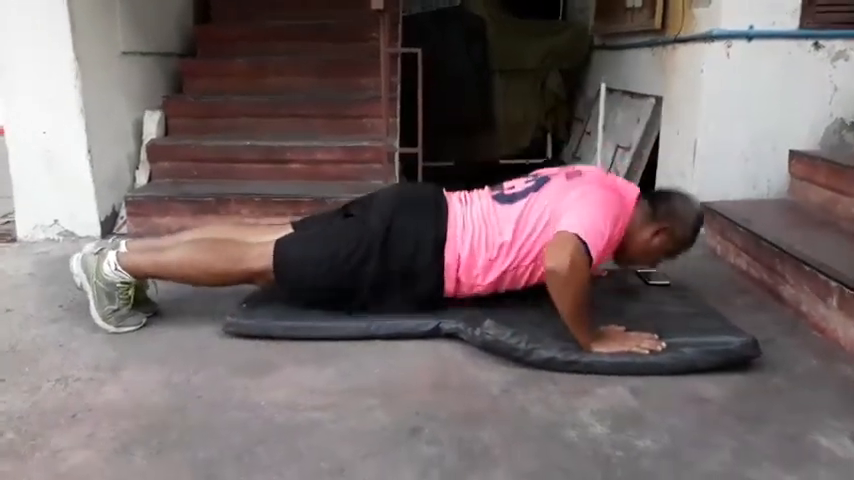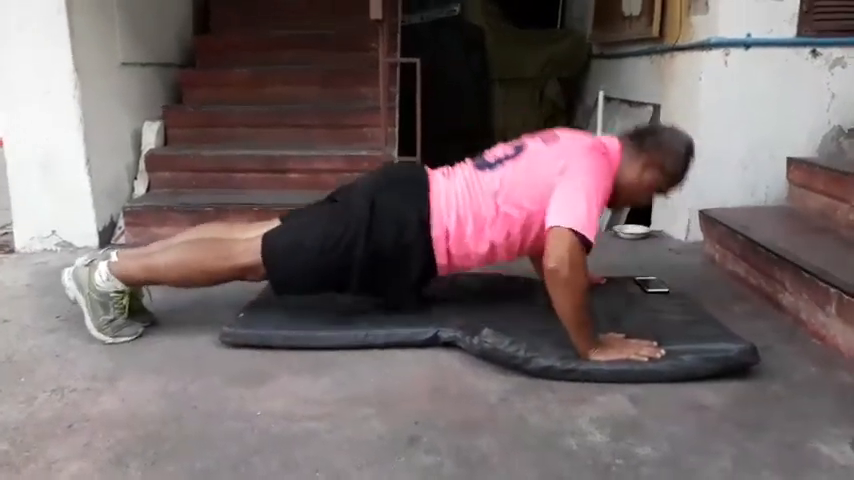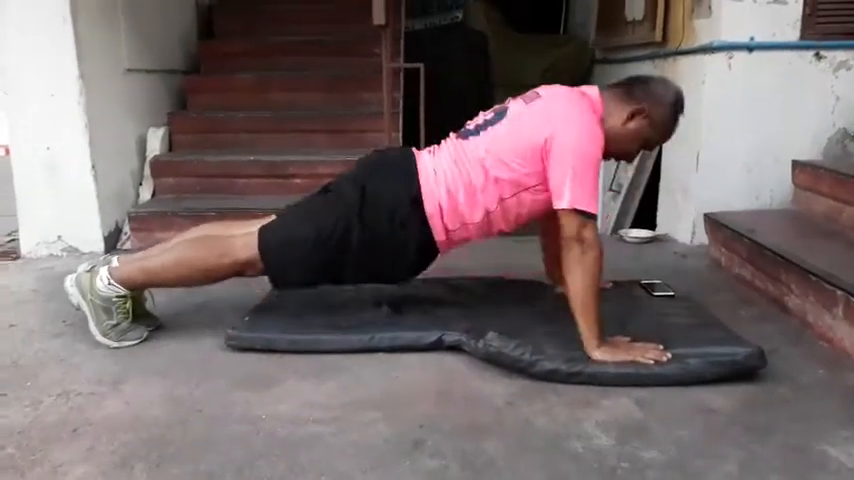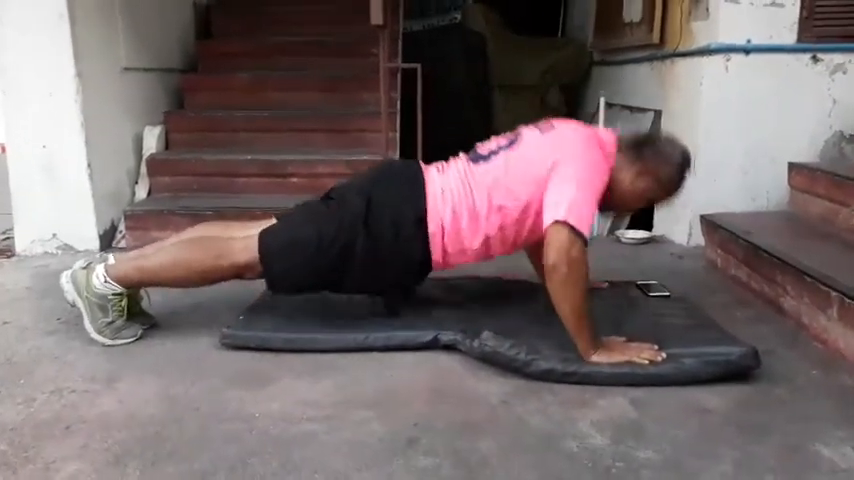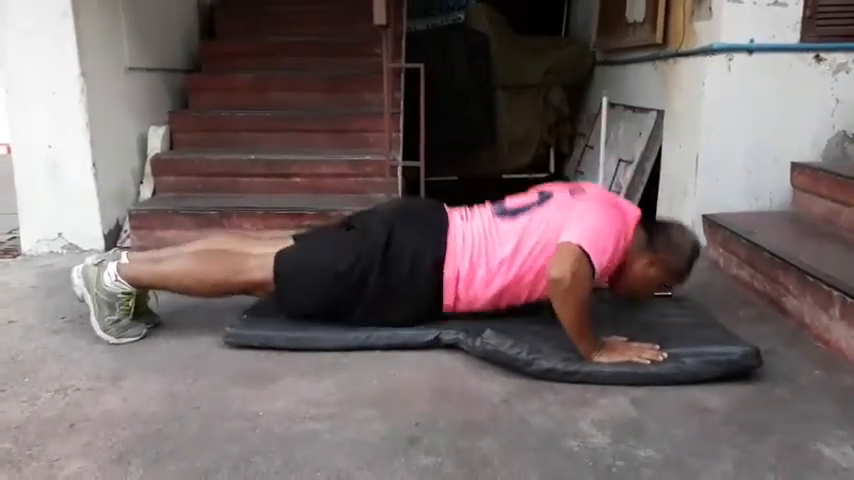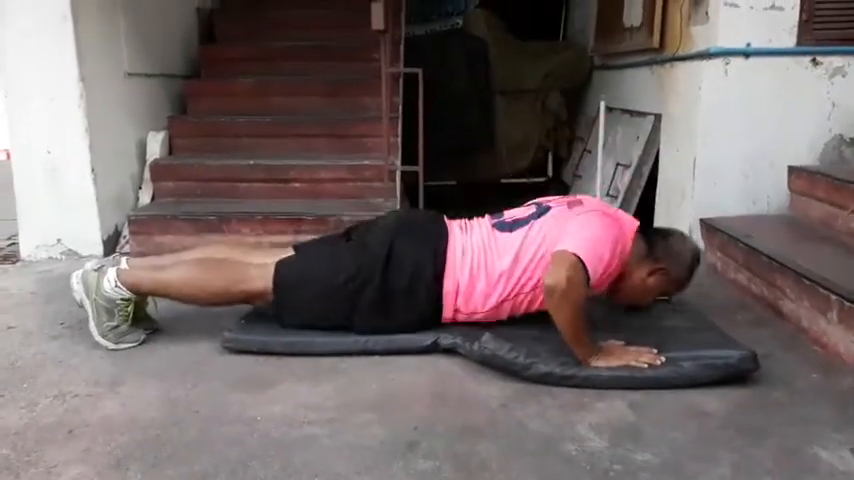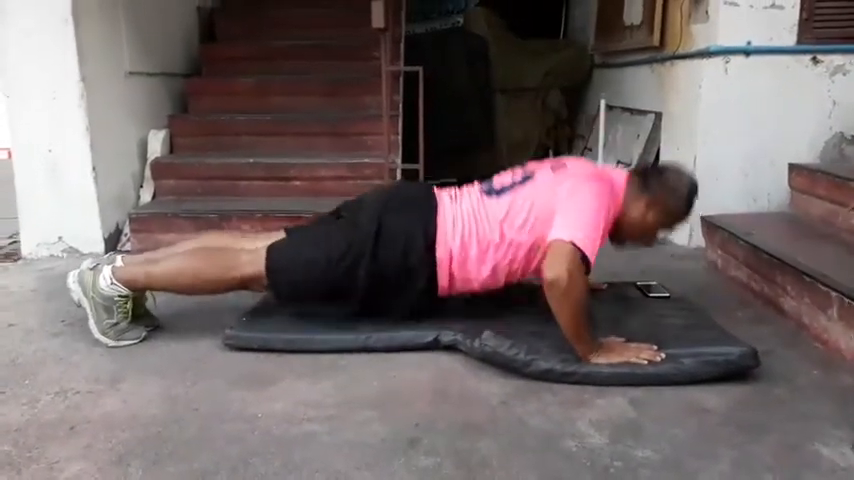
dt=0.2s
person 1, frame 1
left shoulder: (594, 185)
right shoulder: (608, 205)
right elbow: (562, 265)
left wrist: (574, 282)
right wrist: (591, 339)
left hip: (422, 212)
right hip: (417, 253)
left knee: (271, 239)
right knee: (261, 263)
left ankle: (126, 251)
right ankle: (120, 263)
person 1, frame 2
left shoulder: (578, 148)
right shoulder: (592, 167)
left elbow: (533, 221)
right elbow: (560, 261)
left wrist: (570, 276)
right wrist: (591, 346)
left hip: (408, 194)
right hip: (404, 230)
left knee: (257, 241)
right knee: (252, 258)
left ankle: (118, 258)
right ankle: (113, 274)
person 1, frame 3
left shoulder: (565, 103)
right shoulder: (581, 123)
left elbow: (544, 212)
right elbow: (578, 236)
left wrist: (562, 280)
right wrist: (597, 345)
left hip: (401, 180)
right hip: (399, 211)
left knee: (255, 238)
right knee: (250, 254)
left ankle: (117, 270)
right ankle: (112, 279)
person 1, frame 4
left shoulder: (572, 138)
right shoulder: (589, 157)
left elbow: (535, 222)
right elbow: (564, 252)
left wrist: (564, 290)
right wrist: (591, 347)
left hip: (407, 192)
right hip: (402, 225)
left knee: (255, 239)
right knee: (250, 255)
left ankle: (116, 267)
right ankle: (108, 277)
person 1, frame 5
left shoulder: (590, 201)
right shoulder: (608, 218)
right elbow: (565, 273)
left wrist: (577, 297)
right wrist: (593, 348)
left hip: (423, 228)
right hip: (417, 265)
left knee: (273, 252)
right knee: (263, 273)
left ankle: (129, 263)
right ankle: (120, 275)
person 1, frame 6
left shoulder: (593, 214)
right shoulder: (607, 235)
right elbow: (559, 280)
left wrist: (574, 301)
right wrist: (590, 352)
left hip: (422, 238)
right hip: (417, 277)
left knee: (271, 262)
right knee: (263, 283)
left ankle: (131, 268)
right ankle: (120, 279)
person 1, frame 7
left shoulder: (585, 177)
right shoulder: (597, 196)
right elbow: (558, 275)
left wrist: (571, 283)
right wrist: (591, 348)
left hip: (415, 212)
right hip: (410, 250)
left knee: (263, 251)
right knee: (256, 269)
left ankle: (125, 266)
right ankle: (116, 277)
